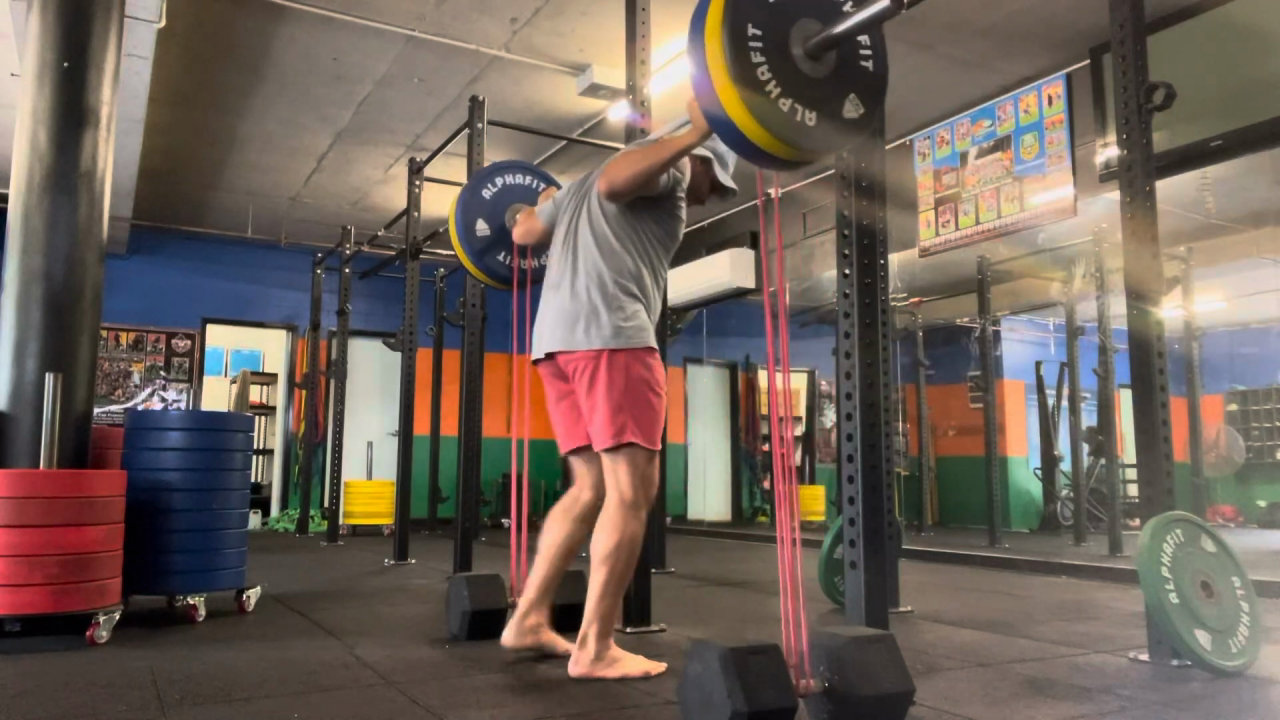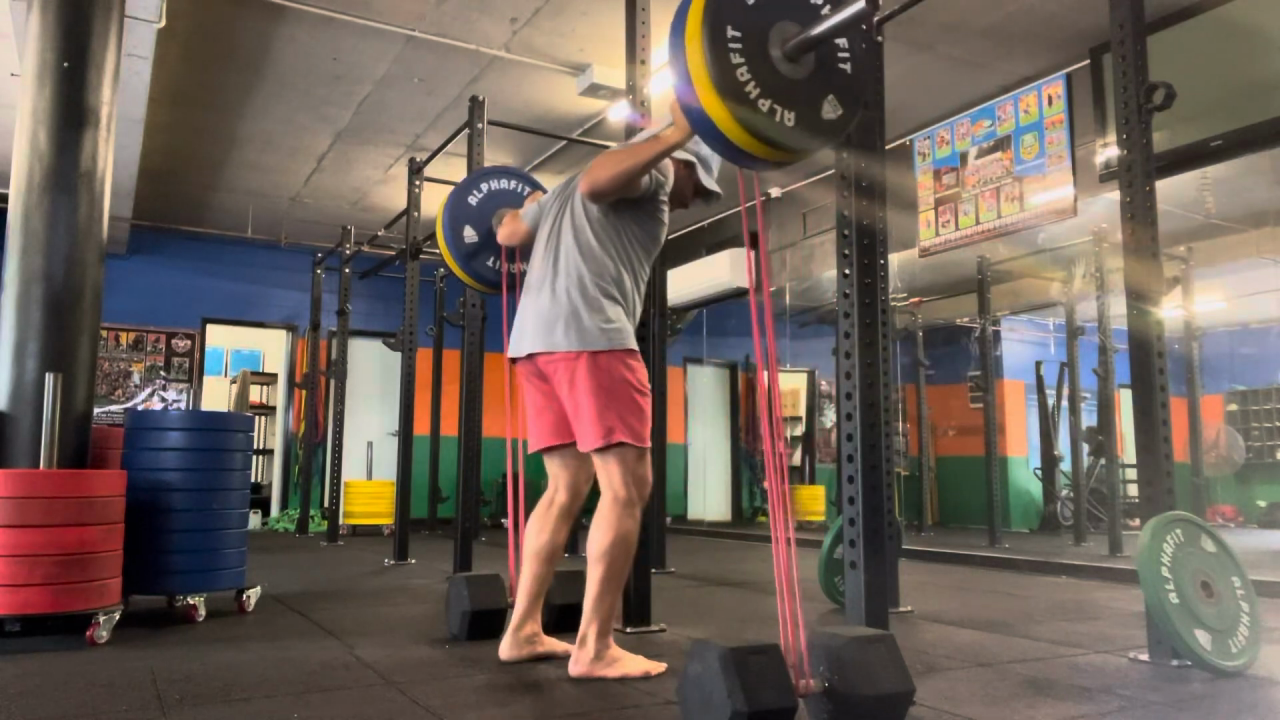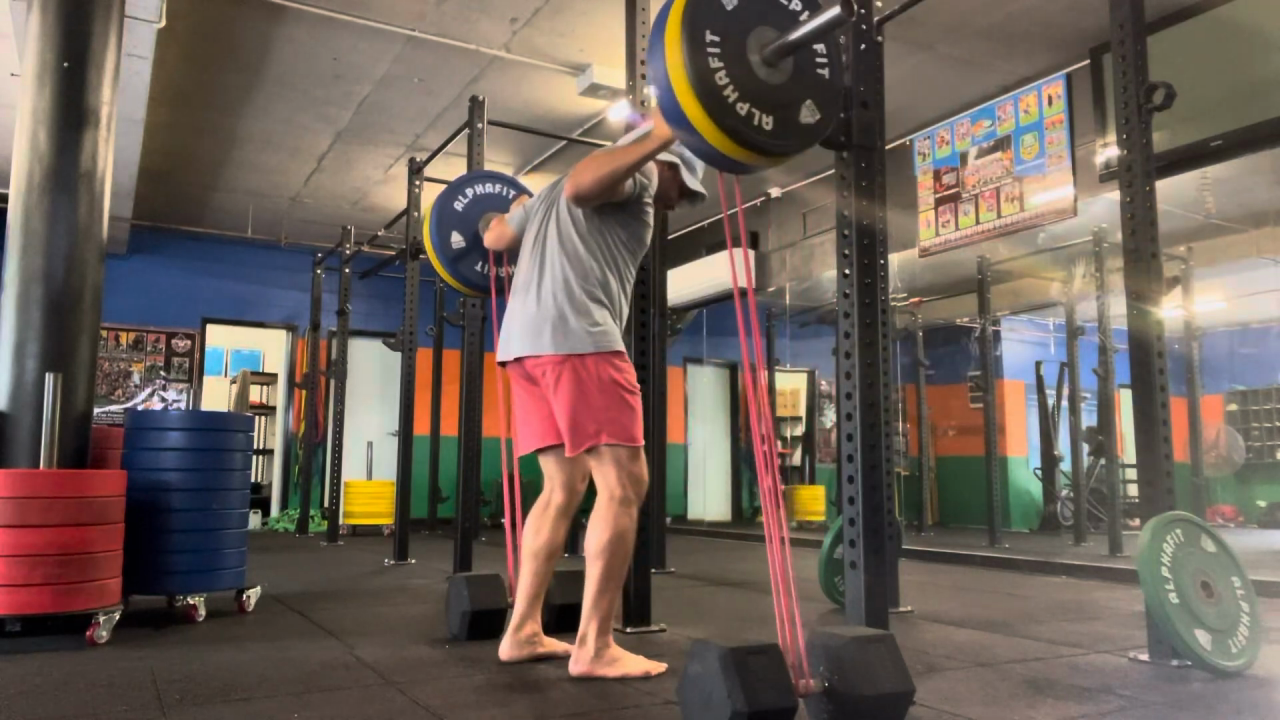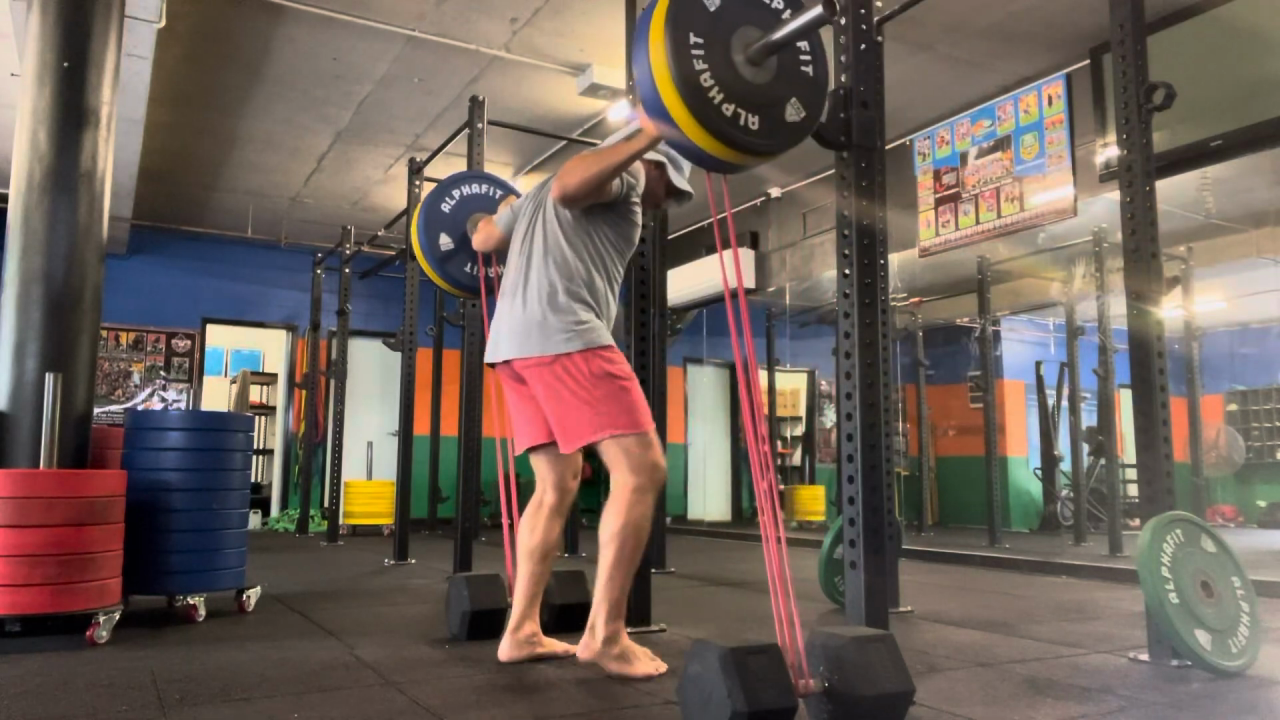
dt=0.2s
person 1, frame 1
left shoulder: (581, 187)
right shoulder: (672, 165)
left elbow: (524, 231)
right elbow: (614, 181)
left wrist: (542, 202)
right wrist: (698, 130)
left hip: (558, 337)
right hip: (609, 332)
left knee: (595, 485)
right knee: (633, 488)
left ankle: (528, 619)
right ankle: (595, 648)
person 1, frame 2
left shoulder: (565, 190)
right shoulder: (654, 167)
left elbow: (509, 234)
right elbow: (596, 182)
left wrist: (526, 207)
right wrist: (679, 132)
left hip: (537, 338)
right hip: (589, 334)
left knee: (568, 488)
right knee: (627, 486)
left ankle: (523, 629)
right ankle: (594, 648)
person 1, frame 3
left shoulder: (554, 194)
right shoulder: (641, 171)
left elbow: (495, 237)
right elbow: (580, 183)
left wrist: (519, 207)
right wrist: (662, 135)
left hip: (526, 340)
right hip: (575, 335)
left knee: (565, 486)
right knee: (624, 483)
left ankle: (523, 630)
right ankle: (594, 645)
person 1, frame 4
left shoulder: (538, 196)
right shoulder: (625, 171)
left elbow: (484, 240)
right elbow: (568, 185)
left wrist: (501, 213)
right wrist: (649, 135)
left hip: (516, 342)
right hip: (565, 336)
left knee: (558, 485)
right knee: (641, 470)
left ankle: (521, 630)
right ankle: (605, 633)
